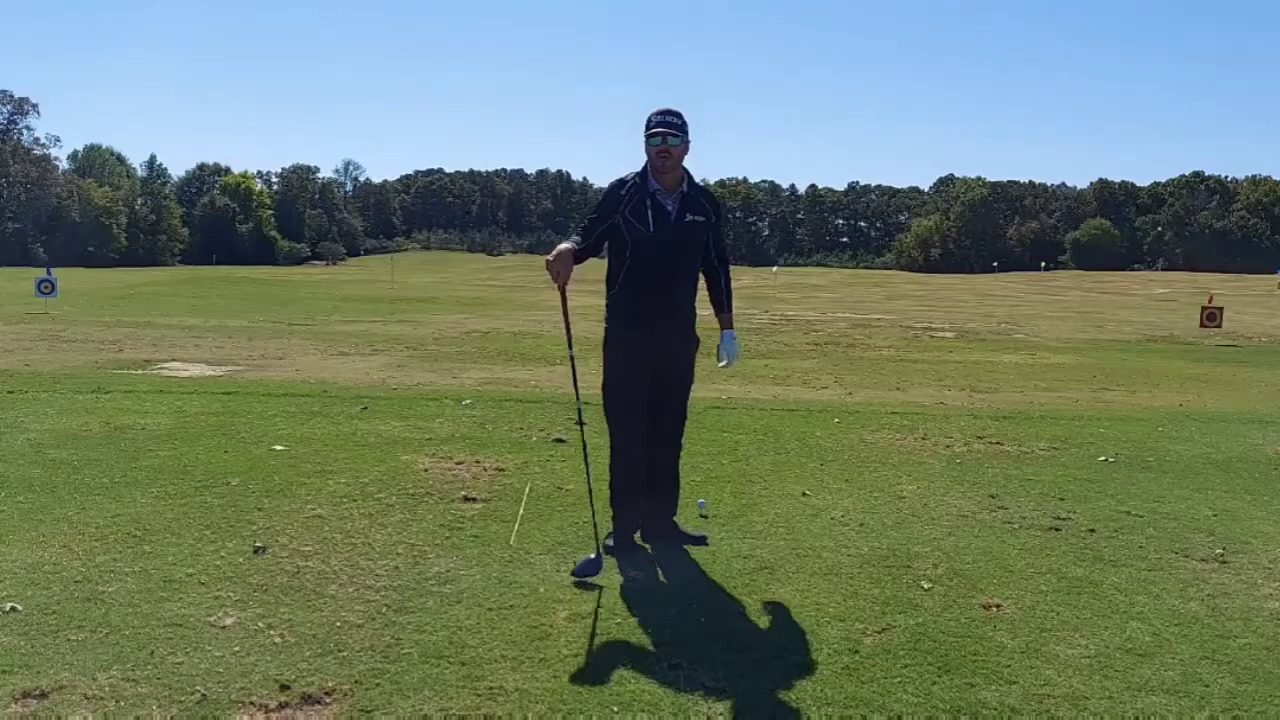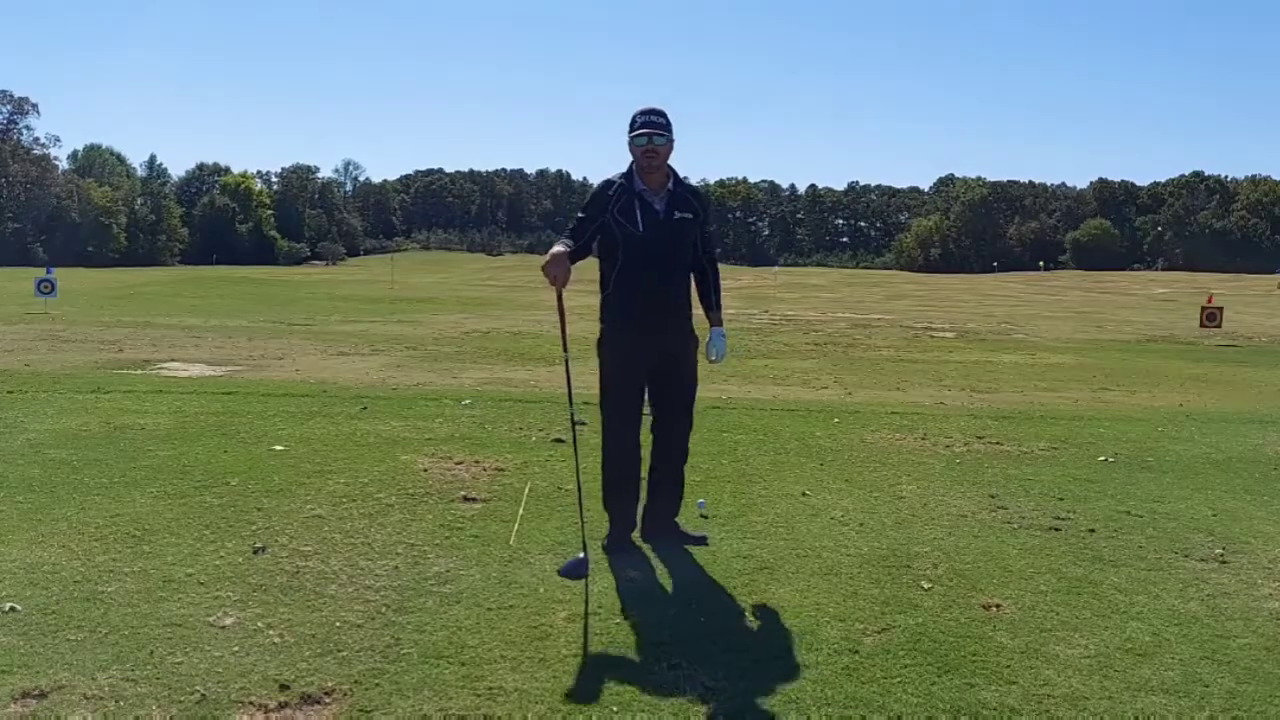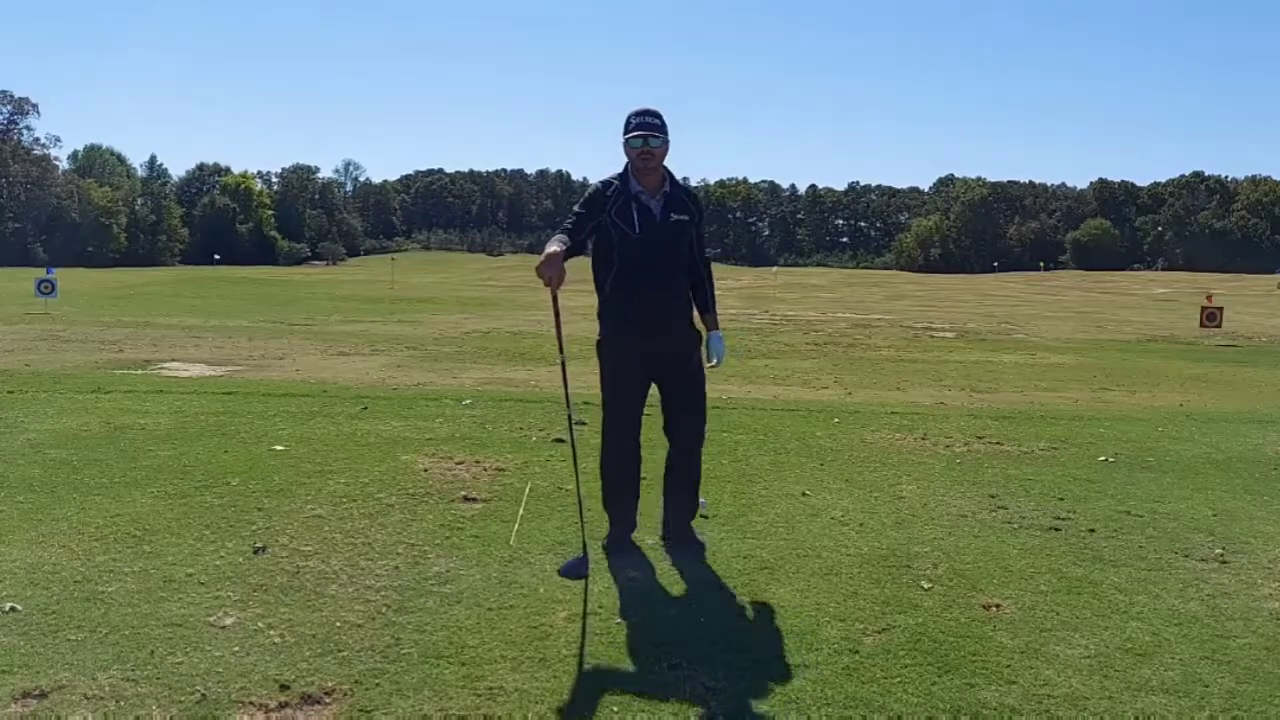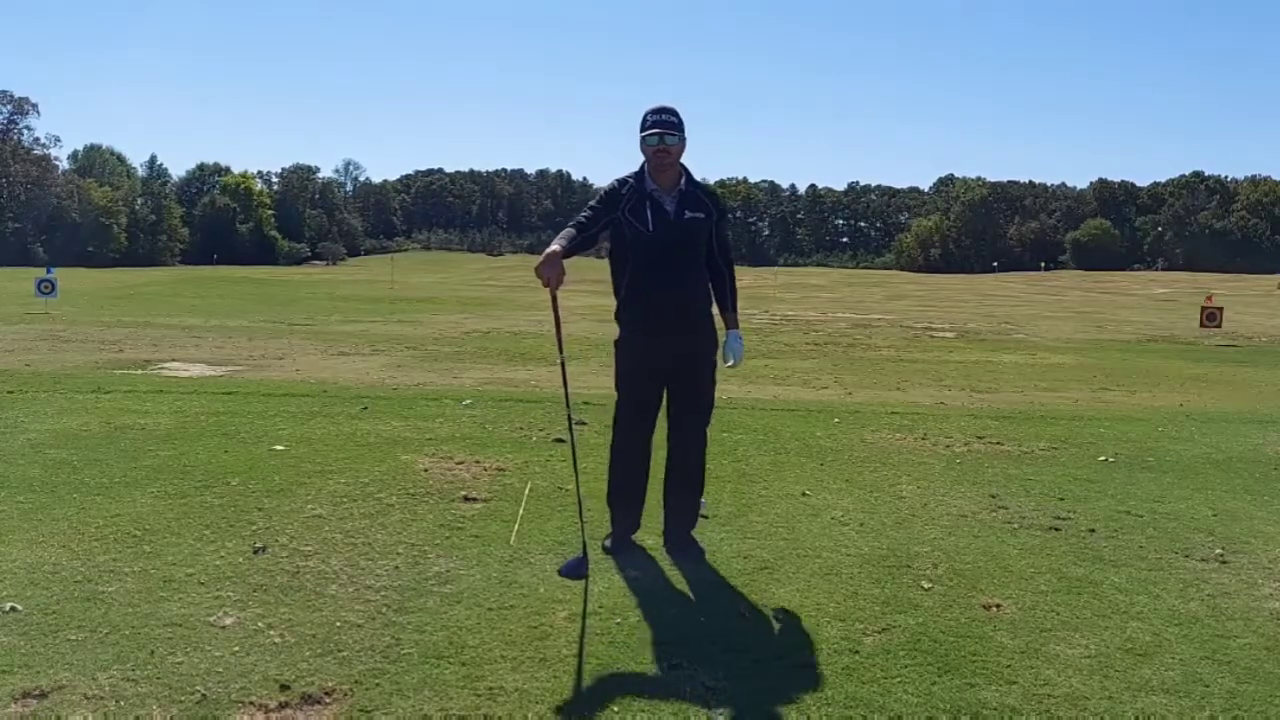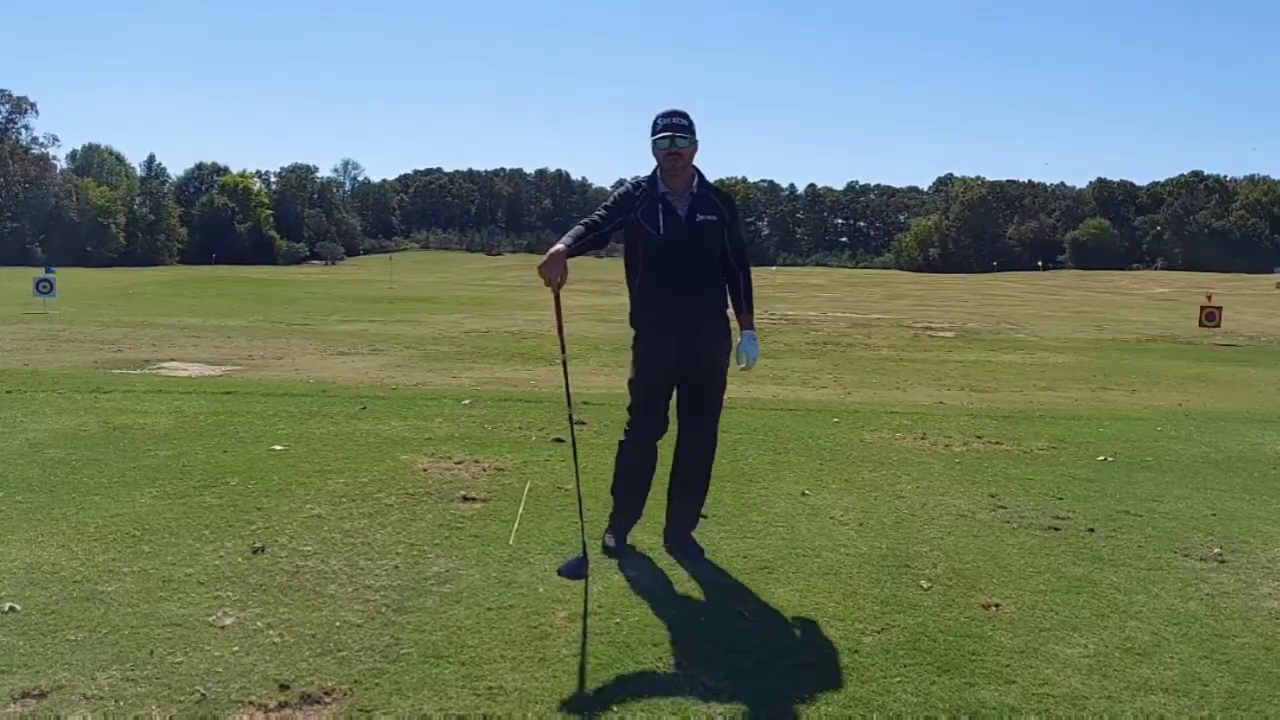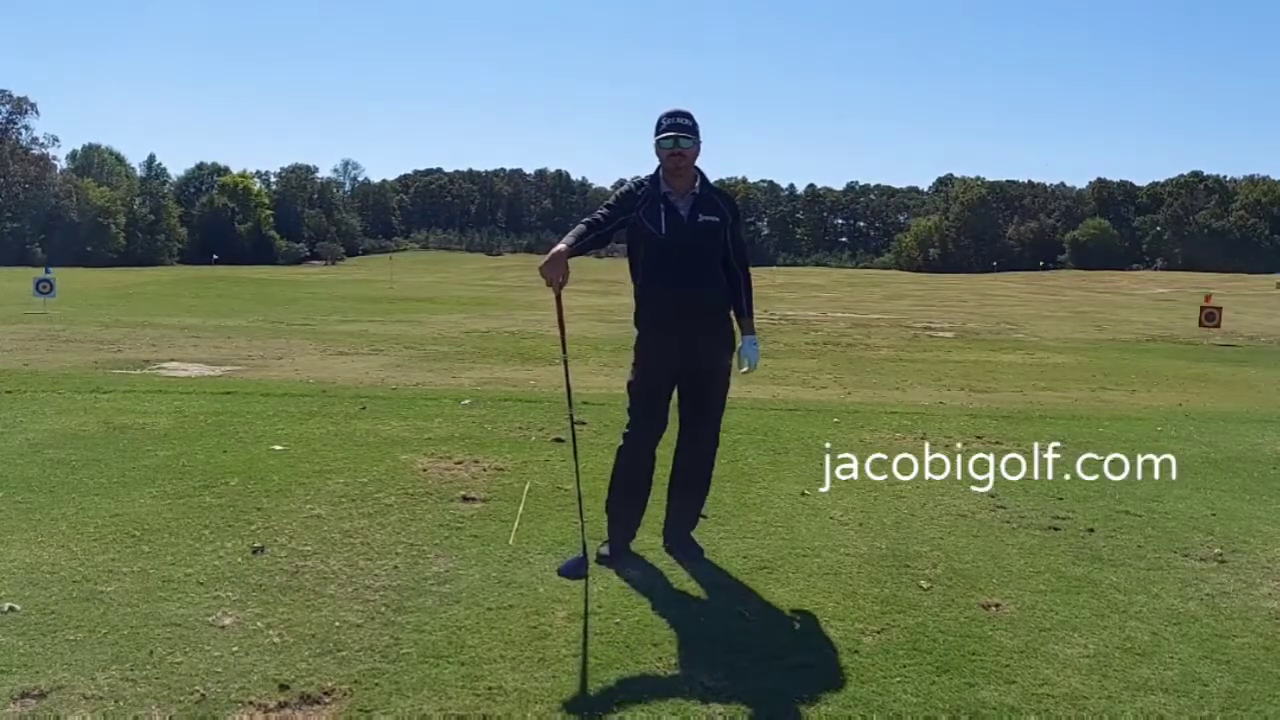
dt=0.4s
person 1, frame 1
left shoulder: (704, 203)
right shoulder: (622, 193)
left elbow: (716, 267)
right elbow: (591, 235)
left wrist: (727, 328)
right wrist: (568, 249)
left hip: (678, 334)
right hip: (627, 332)
left knee: (667, 430)
right knee: (627, 427)
left ankle: (659, 519)
right ankle: (624, 525)
person 1, frame 2
left shoulder: (691, 200)
right shoulder: (609, 194)
left elbow: (705, 264)
right elbow: (580, 234)
left wrist: (716, 324)
right wrist: (562, 251)
left hip: (677, 333)
right hip: (622, 333)
left knee: (675, 429)
right knee: (621, 430)
left ankle: (660, 520)
right ankle: (620, 525)
person 1, frame 3
left shoulder: (687, 202)
right shoulder: (605, 196)
left elbow: (698, 267)
right elbow: (574, 229)
left wrist: (712, 328)
right wrist: (556, 250)
left hip: (678, 334)
right hip: (622, 336)
left knee: (688, 429)
right knee: (620, 433)
left ankle: (678, 524)
right ankle: (620, 525)
person 1, frame 4
left shoulder: (706, 201)
right shoulder: (620, 194)
left elbow: (721, 266)
right elbow: (585, 225)
left wrist: (732, 326)
right wrist: (557, 249)
left hip: (696, 335)
right hip: (639, 334)
left knee: (690, 435)
right knee: (631, 432)
left ankle: (679, 529)
right ankle: (622, 526)
person 1, frame 5
left shoulder: (719, 203)
right shoulder: (634, 196)
left elbow: (737, 268)
right elbow: (596, 225)
left wrist: (747, 328)
right wrist: (562, 249)
left hip: (709, 337)
right hip: (653, 335)
left knee: (699, 436)
right knee: (642, 430)
left ankle: (680, 529)
right ankle: (619, 523)
person 1, frame 6
left shoulder: (721, 204)
right shoulder: (637, 196)
left elbow: (738, 271)
right elbow: (597, 225)
left wrist: (747, 332)
right wrist: (563, 250)
left hip: (712, 338)
right hip: (656, 336)
left knee: (700, 438)
right knee: (641, 434)
left ankle: (680, 531)
right ankle: (619, 533)
